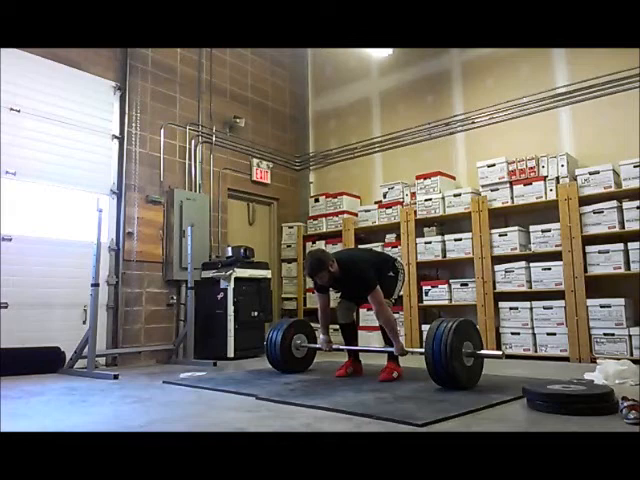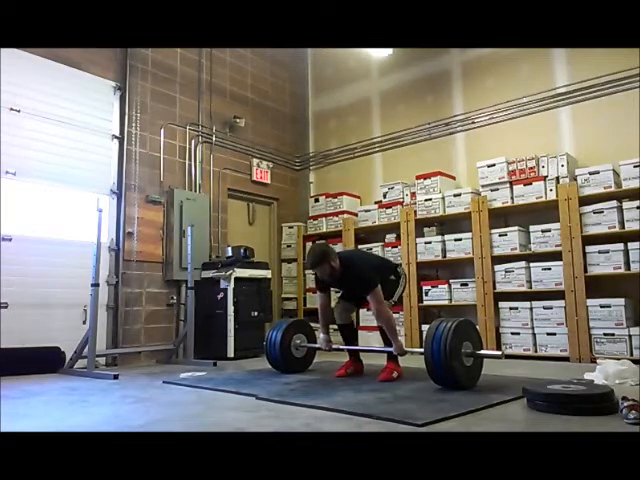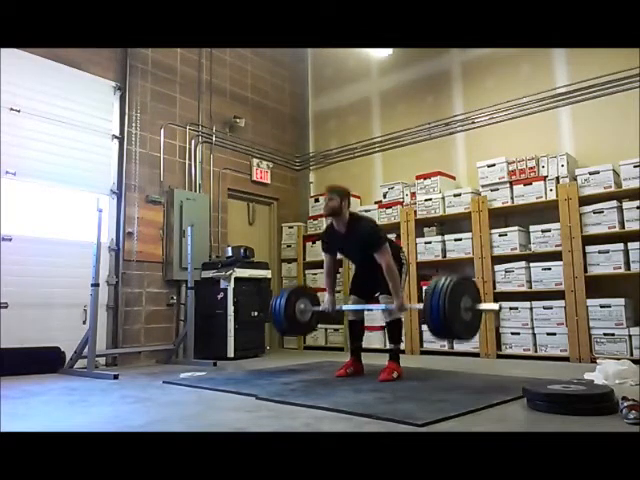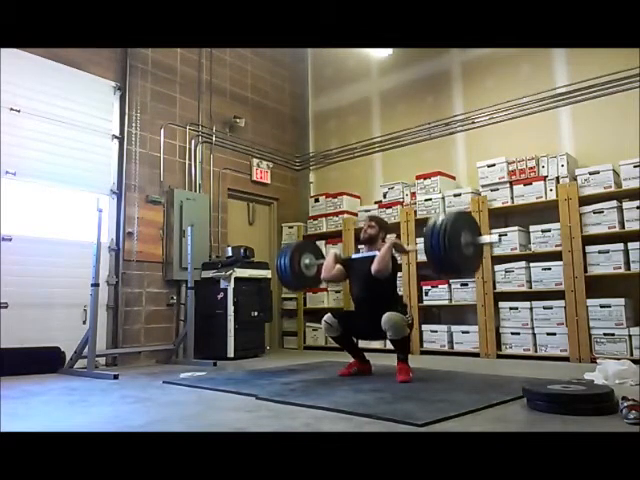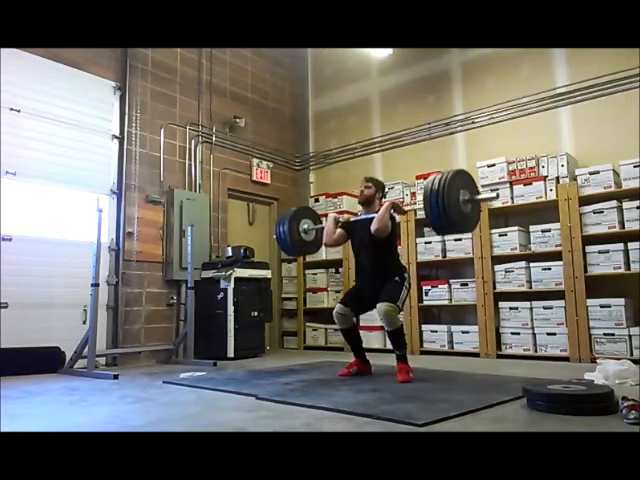
dt=1s
person 1, frame 1
left shoulder: (358, 270)
right shoulder: (321, 274)
left elbow: (380, 308)
right elbow: (323, 307)
left wrist: (397, 342)
right wrist: (324, 335)
left hip: (390, 270)
left knee: (382, 306)
right knee: (343, 309)
left ankle: (393, 364)
right ankle: (354, 361)
person 1, frame 2
left shoulder: (359, 268)
right shoulder: (322, 276)
left elbow: (379, 307)
right elbow: (323, 306)
left wrist: (396, 342)
right wrist: (324, 334)
left hip: (391, 277)
left knee: (377, 310)
right knee: (340, 310)
left ankle: (393, 363)
right ankle: (355, 361)
person 1, frame 3
left shoulder: (365, 227)
right shoulder: (329, 234)
left elbow: (387, 263)
right elbow: (329, 266)
left wrist: (398, 298)
right wrist: (329, 296)
left hip: (392, 262)
right hip: (365, 266)
left knee: (387, 305)
right knee: (353, 308)
left ankle: (394, 363)
right ankle: (355, 361)
person 1, frame 4
left shoulder: (386, 257)
right shoulder: (352, 261)
left elbow: (377, 270)
right elbow: (326, 275)
left wrist: (389, 246)
right wrist: (333, 255)
left hip: (389, 317)
right hip: (364, 320)
left knee: (391, 320)
right knee: (329, 322)
left ankle: (403, 364)
right ankle: (361, 362)
person 1, frame 5
left shoulder: (385, 216)
right shoulder: (353, 223)
left elbow: (377, 230)
right elbow: (328, 240)
left wrist: (388, 206)
right wrist: (332, 219)
left hip: (392, 278)
right hip: (366, 281)
left knee: (386, 310)
right knee: (341, 312)
left ankle: (402, 364)
right ankle: (361, 362)
